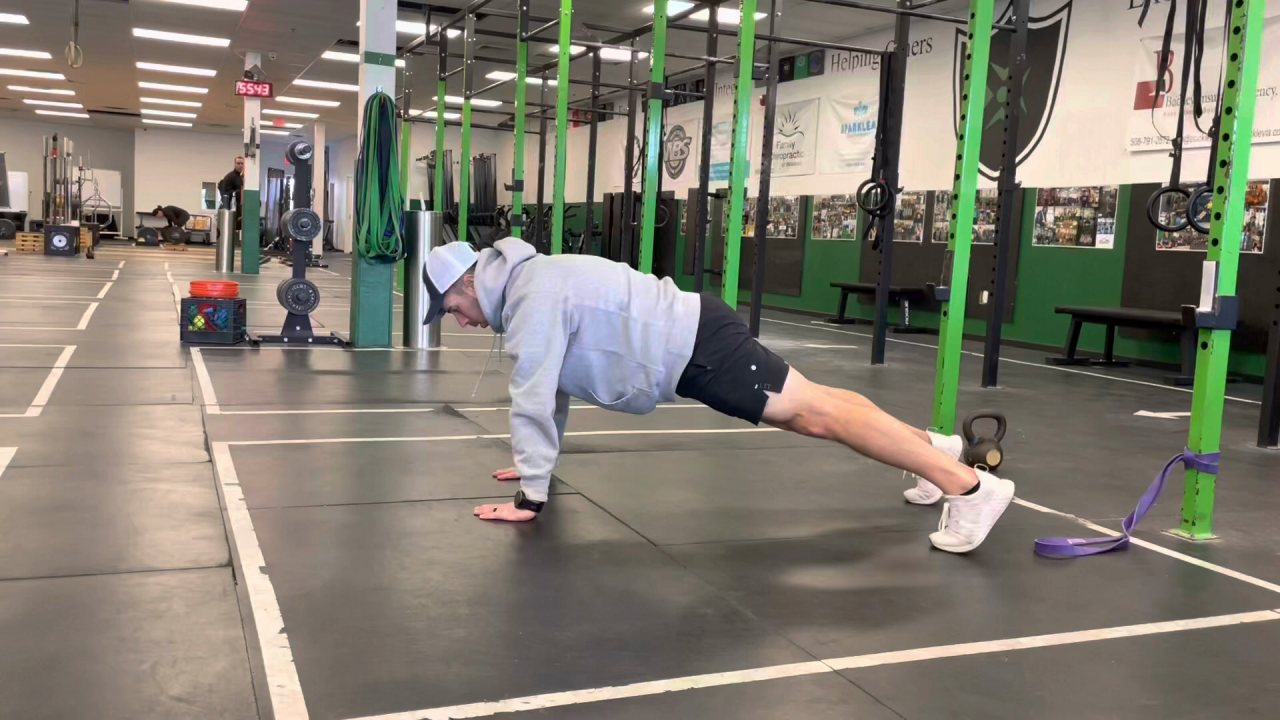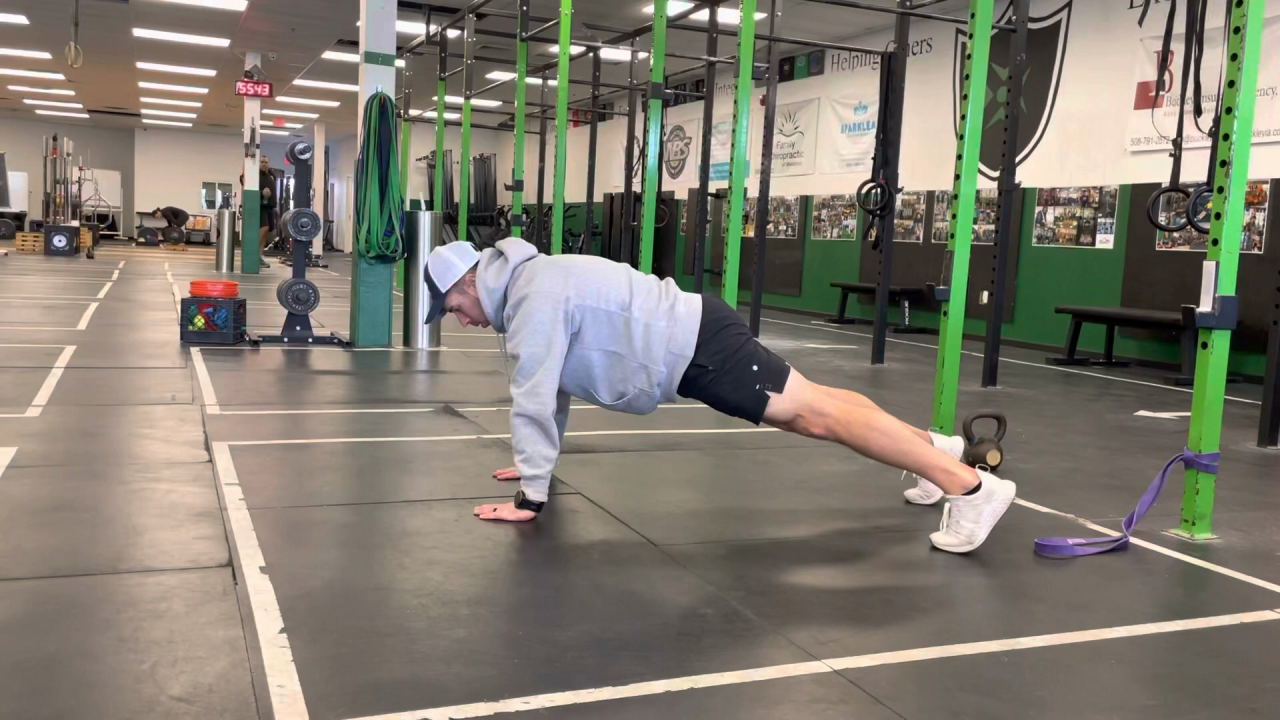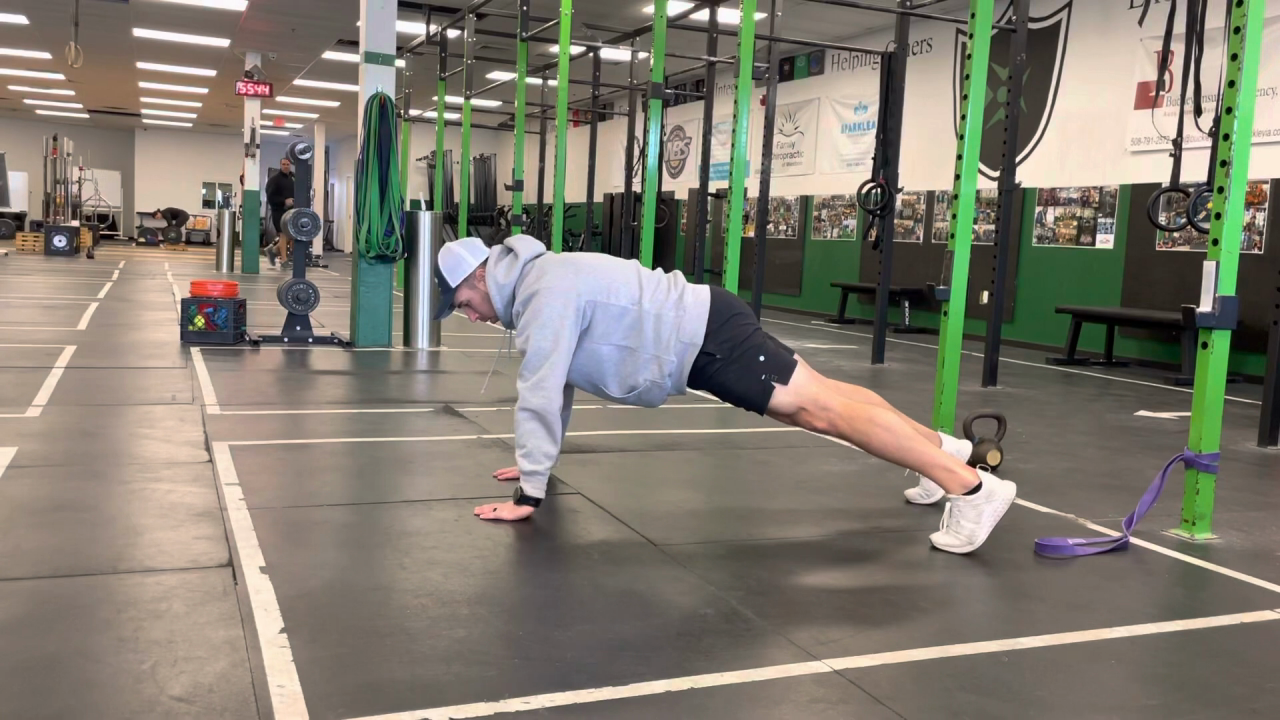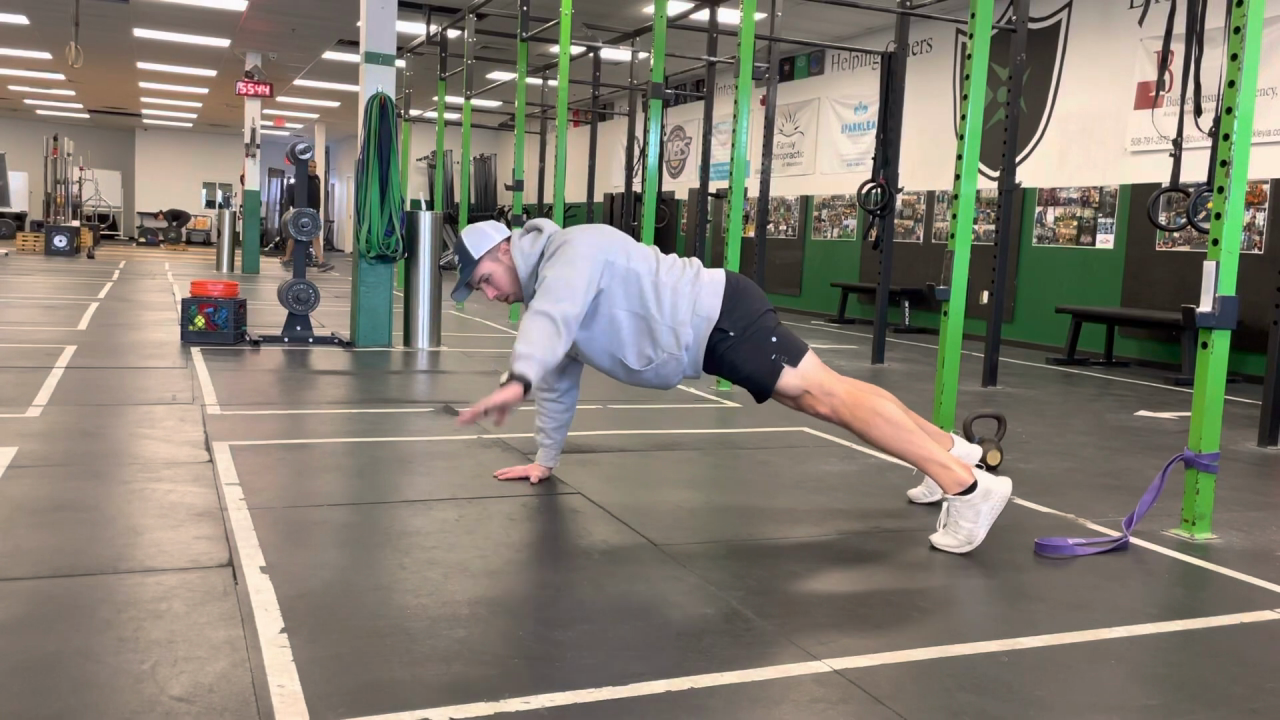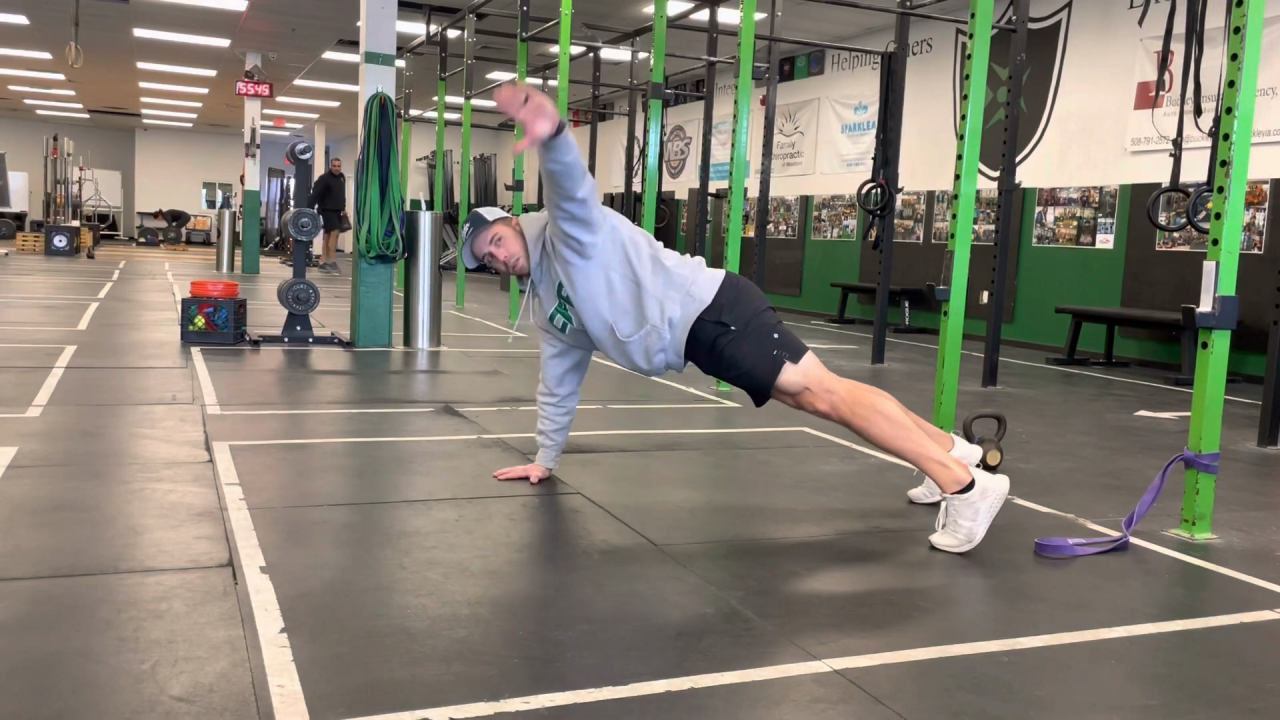
dt=0.4s
person 1, frame 1
left shoulder: (532, 295)
right shoulder: (528, 285)
left elbow: (533, 399)
right elbow: (553, 387)
left wrist: (530, 495)
right wrist: (538, 461)
left hip: (695, 346)
right hip: (690, 341)
left knee: (812, 411)
right knee: (807, 403)
left ankle: (970, 486)
right ankle: (932, 445)
person 1, frame 2
left shoulder: (532, 297)
right shoulder: (528, 286)
left elbow: (534, 399)
right elbow: (555, 386)
left wrist: (530, 496)
right wrist: (536, 461)
left hip: (695, 346)
right hip: (691, 344)
left knee: (813, 414)
right knee: (810, 399)
left ankle: (970, 488)
right ankle: (933, 446)
person 1, frame 3
left shoulder: (544, 291)
right shoulder: (535, 289)
left elbow: (539, 396)
right elbow: (553, 387)
left wrist: (527, 492)
right wrist: (540, 463)
left hip: (707, 334)
right hip: (699, 339)
left knee: (818, 406)
right knee: (818, 395)
left ankle: (970, 486)
right ankle: (941, 446)
person 1, frame 4
left shoulder: (571, 248)
right shoulder: (542, 295)
left elbow: (554, 317)
right elbow: (558, 378)
left wrist: (516, 380)
right wrist: (545, 458)
left hip: (721, 315)
right hip: (706, 336)
left knee: (825, 393)
right knee: (820, 395)
left ankle: (968, 486)
right ankle: (950, 448)
person 1, frame 5
left shoulder: (564, 234)
right shoulder: (544, 301)
left elbow: (570, 186)
right elbow: (559, 381)
left wrist: (551, 136)
right wrist: (545, 456)
left hip: (711, 310)
right hip: (697, 338)
left knee: (821, 389)
right knee: (818, 394)
left ankle: (967, 485)
right ankle: (951, 454)
